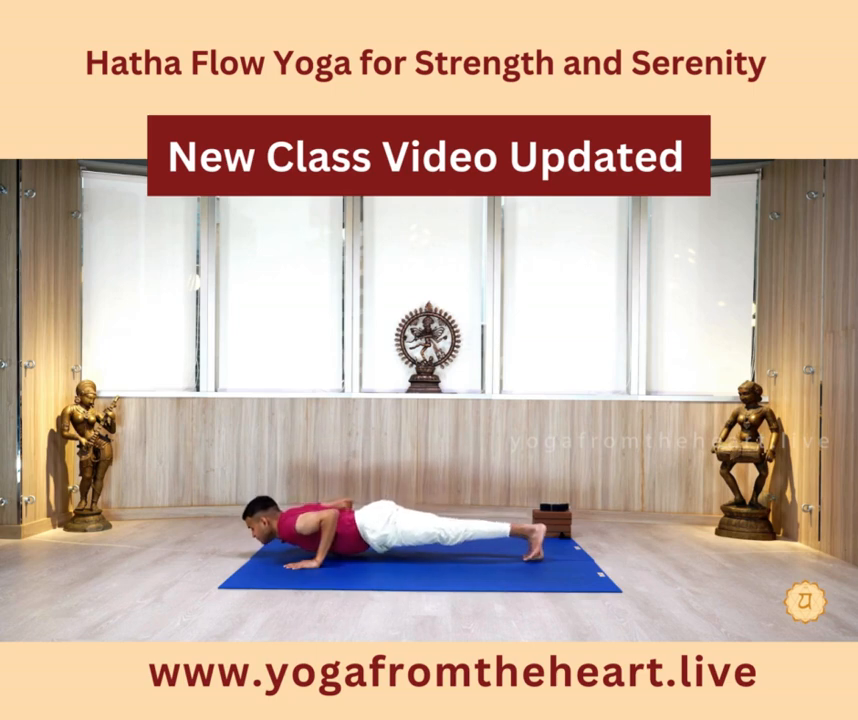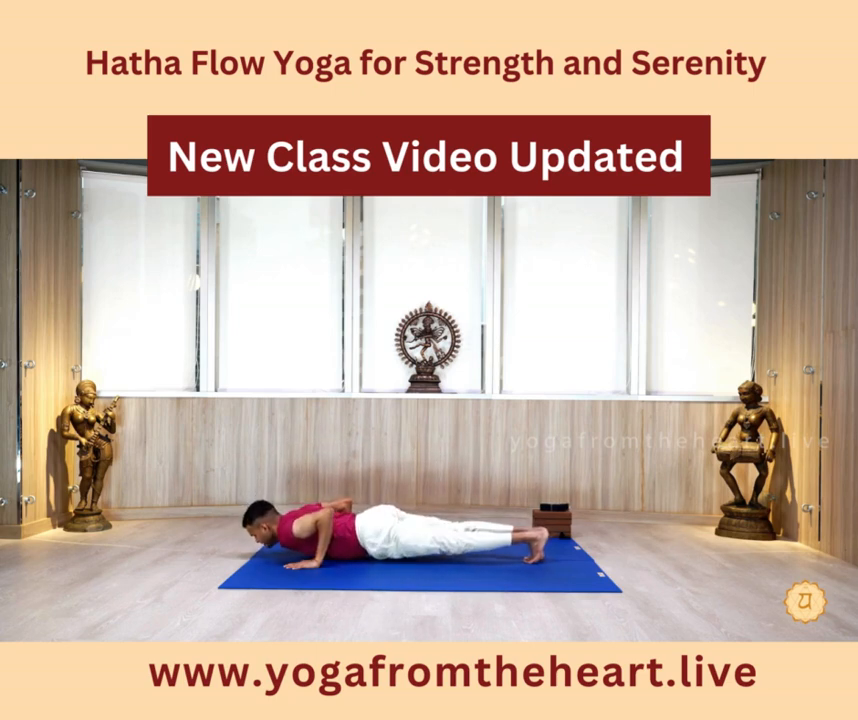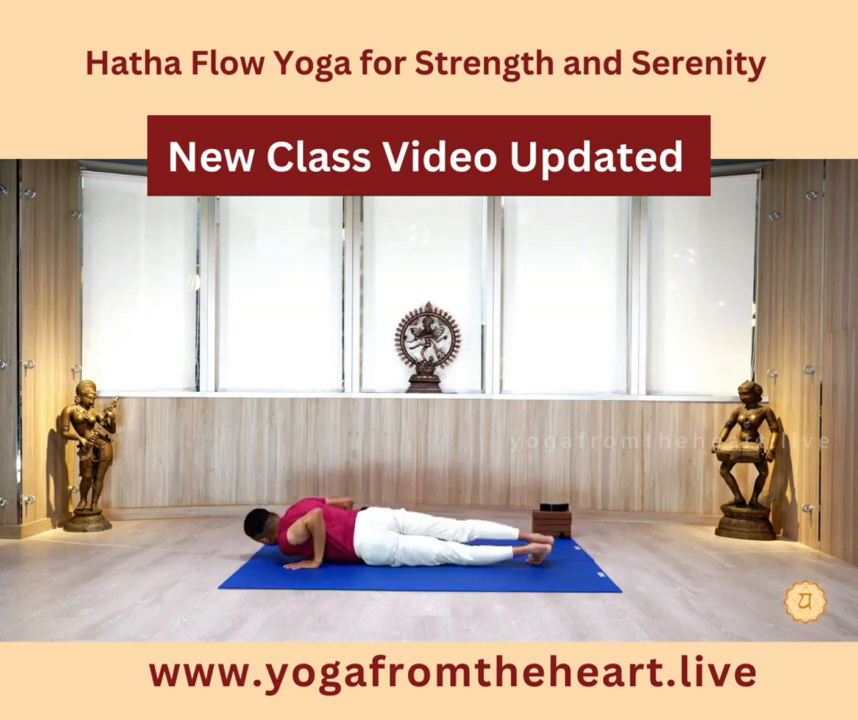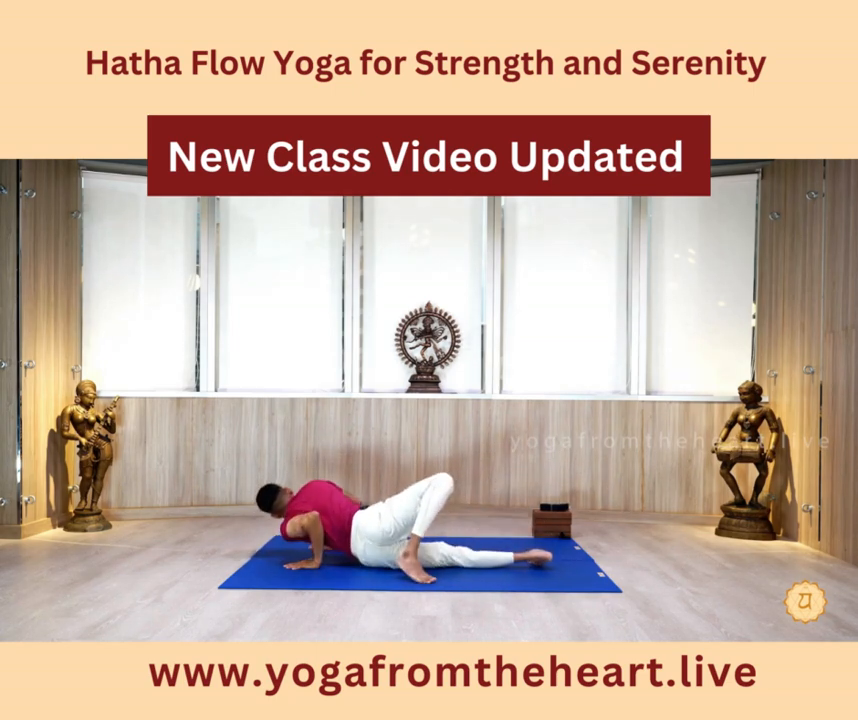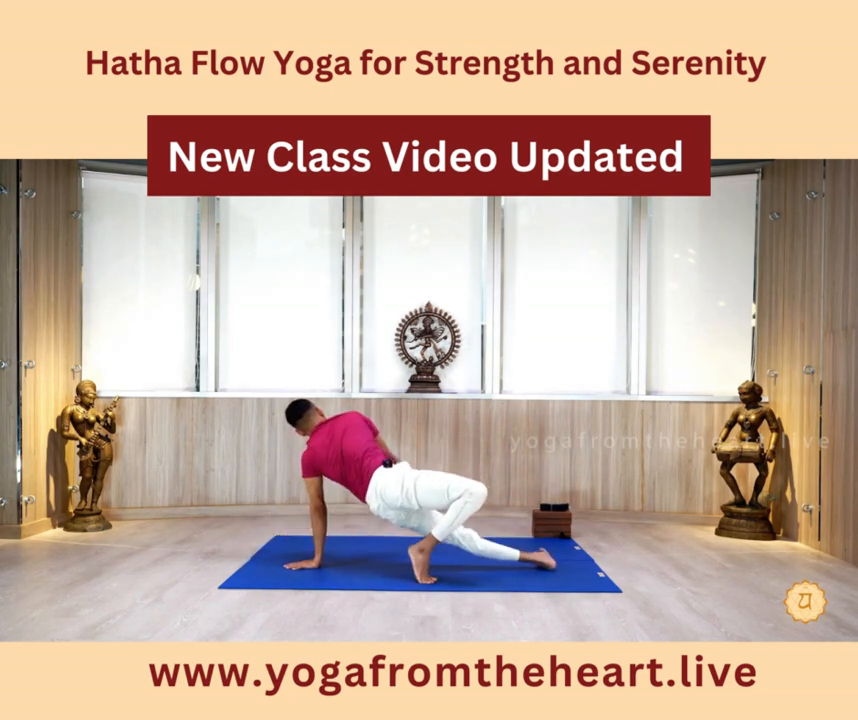
dt=1s
person 1, frame 1
left shoulder: (287, 526)
right shoulder: (297, 515)
left elbow: (330, 516)
right elbow: (345, 503)
left wrist: (318, 559)
right wrist: (335, 543)
left hip: (376, 527)
right hip: (377, 514)
left knee: (447, 532)
right knee: (448, 529)
left ankle: (529, 529)
right ankle: (527, 529)
person 1, frame 2
left shoulder: (288, 532)
right shoulder: (298, 515)
left elbow: (326, 515)
right elbow: (345, 503)
left wrist: (317, 559)
left hip: (377, 536)
right hip: (378, 517)
left knee: (452, 543)
right knee: (457, 530)
left ankle: (530, 537)
right ankle: (530, 530)
person 1, frame 3
left shoulder: (287, 541)
right shoulder: (299, 506)
left elbow: (315, 518)
right elbow: (346, 501)
left wrist: (317, 559)
left hip: (375, 548)
right hip: (375, 516)
left knee: (453, 553)
right knee: (460, 530)
left ankle: (528, 549)
right ankle: (532, 536)
person 1, frame 4
left shoulder: (289, 526)
right shoulder: (315, 485)
left elbow: (311, 520)
left wrist: (317, 559)
left hip: (367, 550)
right hip: (371, 524)
left knee: (451, 554)
person 1, frame 5
left shoulder: (309, 456)
right shoulder: (352, 417)
left elbow: (317, 508)
left wrist: (317, 558)
left hip: (380, 503)
right hip: (392, 480)
left knee: (459, 535)
right knee: (476, 492)
left ankle: (528, 557)
